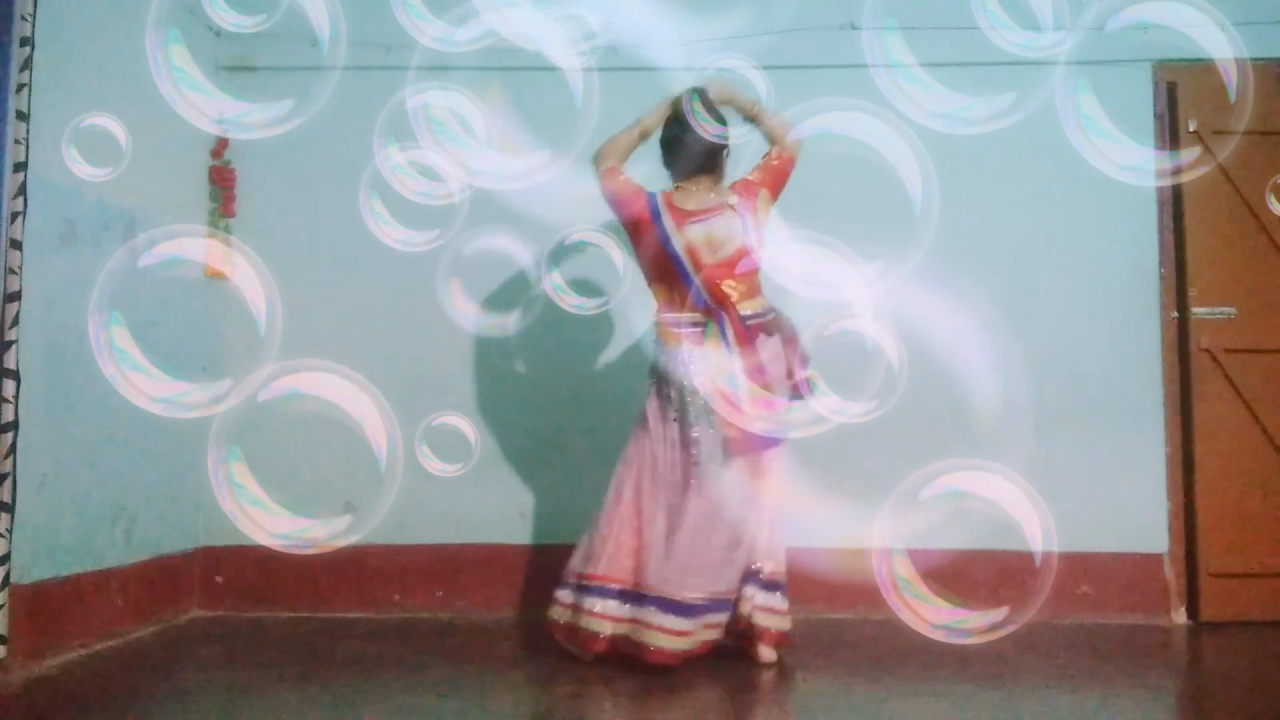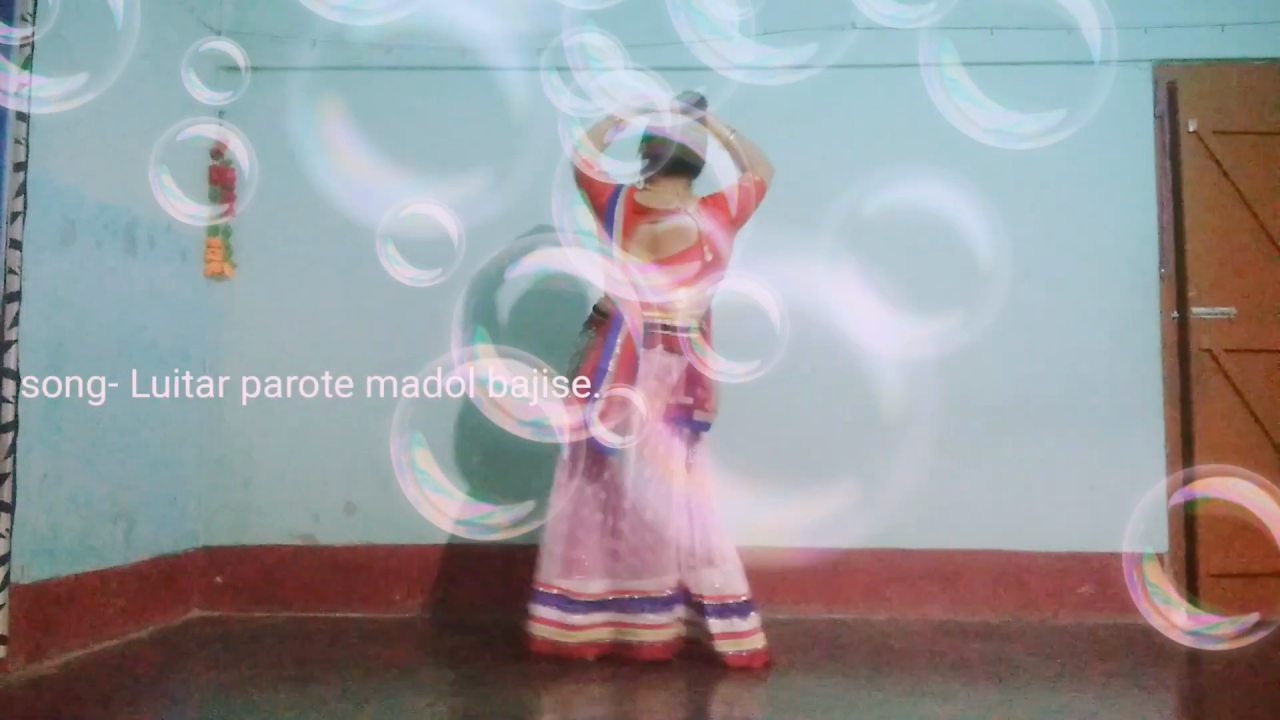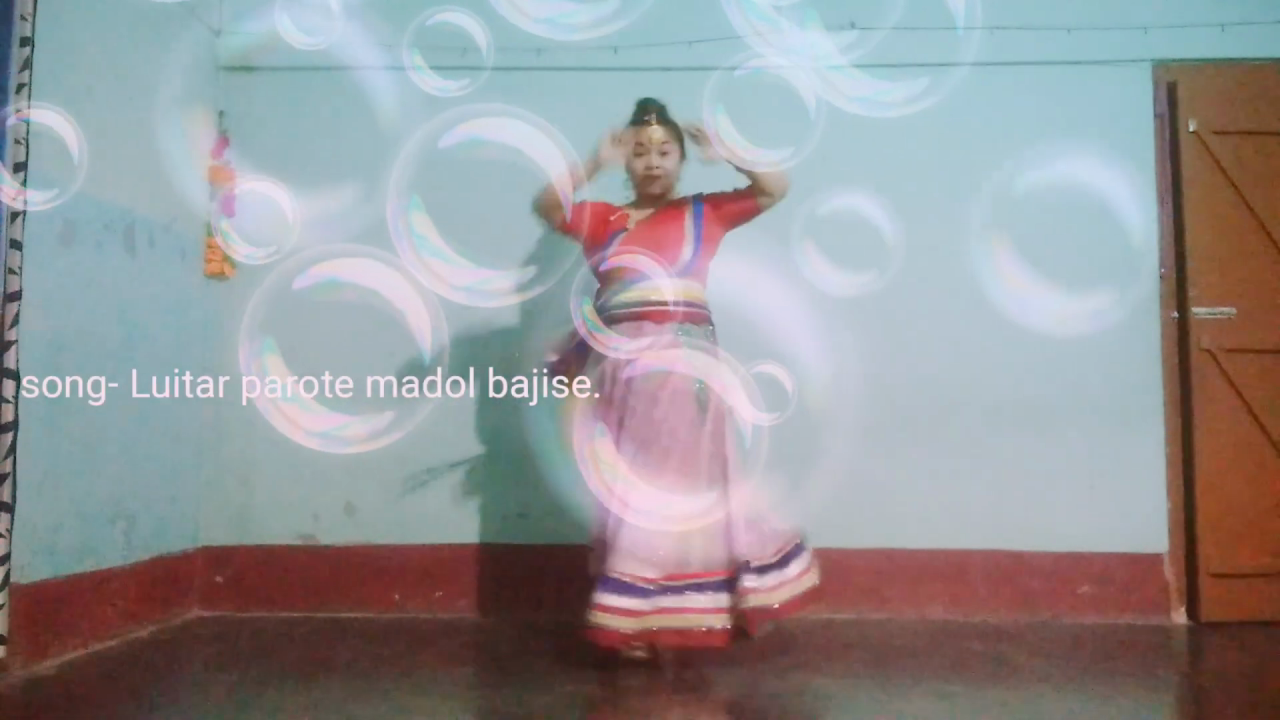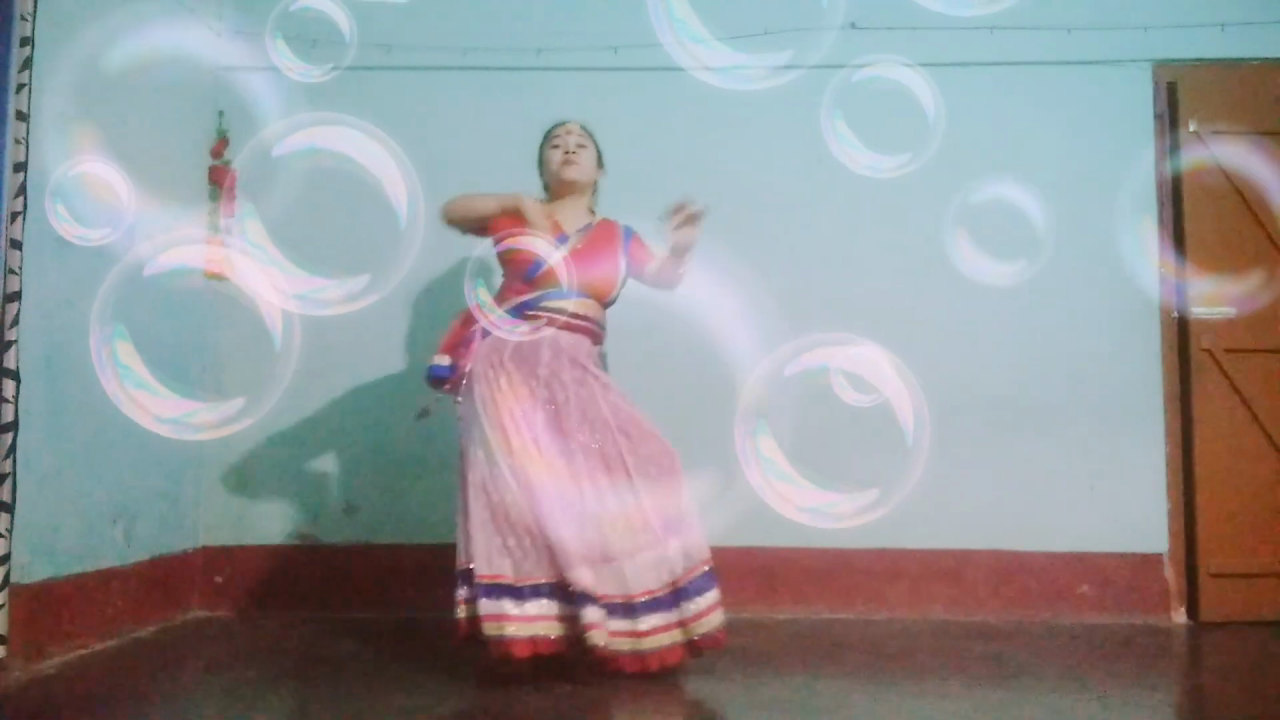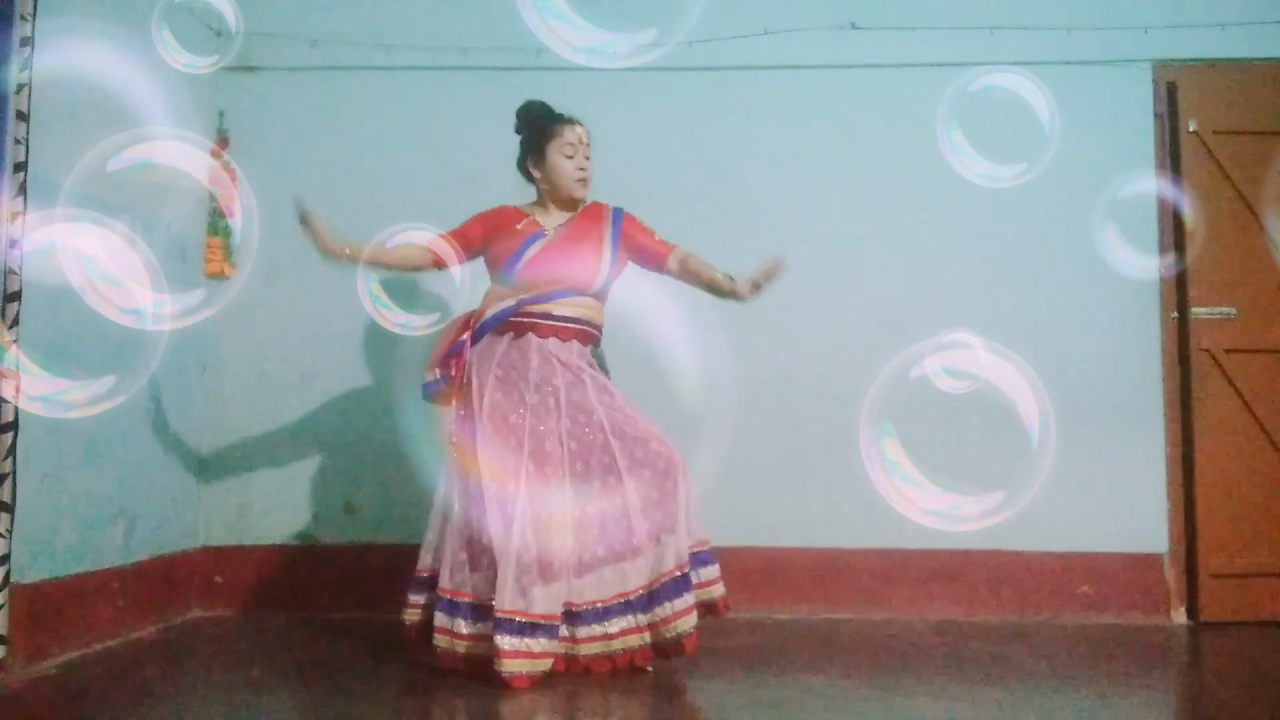
dt=1s
person 1, frame 1
left shoulder: (649, 214)
right shoulder: (749, 203)
left elbow: (603, 164)
right elbow: (786, 142)
left wrist: (654, 117)
right wrist: (736, 102)
left hip: (687, 371)
right hip: (755, 364)
left knee: (654, 496)
right knee: (746, 499)
left ankle: (597, 627)
right ankle: (761, 631)
person 1, frame 2
left shoulder: (616, 204)
right shoulder: (715, 218)
left elbow: (585, 150)
right elbow: (759, 169)
right wrist: (713, 123)
left hip: (609, 370)
right hip: (672, 377)
left knee: (591, 499)
right knee: (680, 501)
left ankle: (576, 629)
right ankle: (731, 635)
person 1, frame 3
left shoulder: (706, 212)
right shoulder: (603, 220)
left elbow: (776, 187)
right elbow: (546, 207)
left wrist: (721, 150)
right wrist: (593, 165)
right hip: (619, 363)
left knee: (675, 483)
right knee: (637, 488)
left ankle: (653, 623)
person 1, frame 4
left shoulder: (617, 238)
right shoulder: (516, 214)
left elbow: (667, 276)
right elbow: (453, 212)
left wrist: (681, 235)
right wrist: (516, 204)
left hip: (576, 371)
right hip: (511, 362)
left knee: (640, 465)
right knee: (519, 480)
left ankle: (612, 622)
right ankle: (528, 624)
person 1, frame 5
left shoulder: (611, 223)
right shoulder: (501, 222)
left elbow: (677, 261)
right elbow: (431, 252)
left wrist: (734, 286)
right wrist: (349, 249)
left hip: (572, 375)
right hip: (503, 371)
left knee: (645, 466)
right knee: (505, 496)
left ankle: (618, 629)
right ankle: (513, 639)
